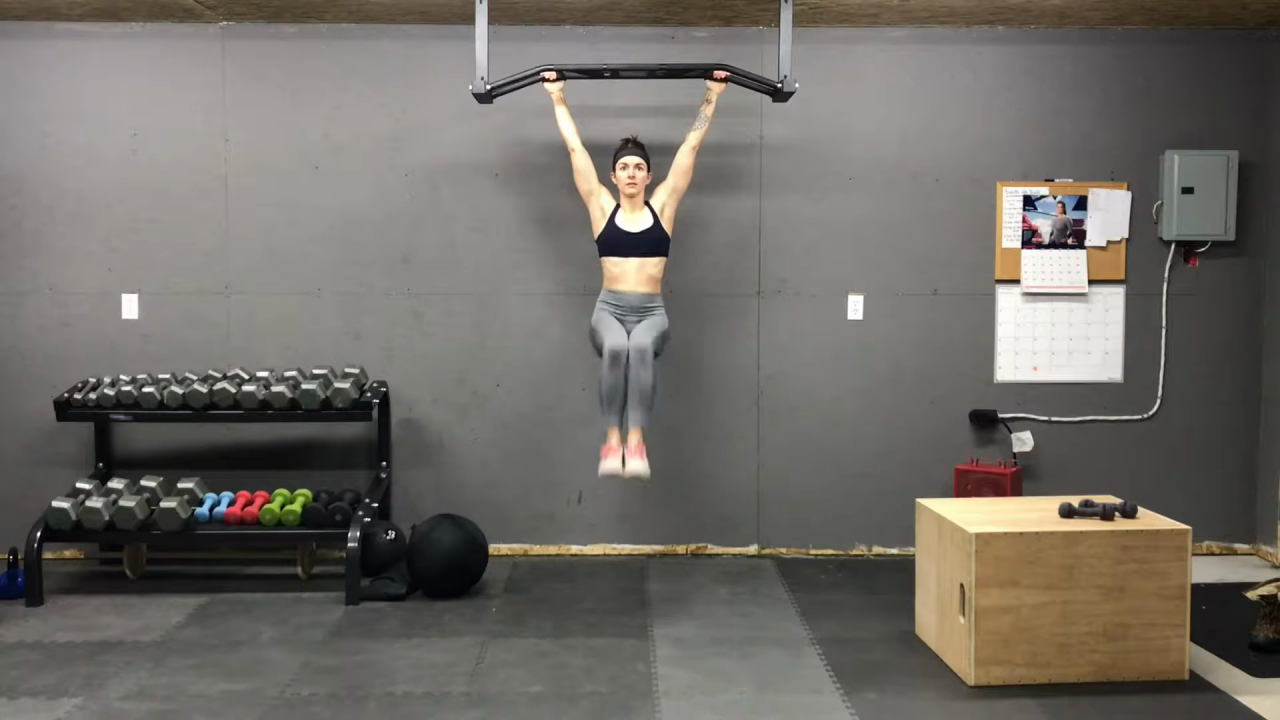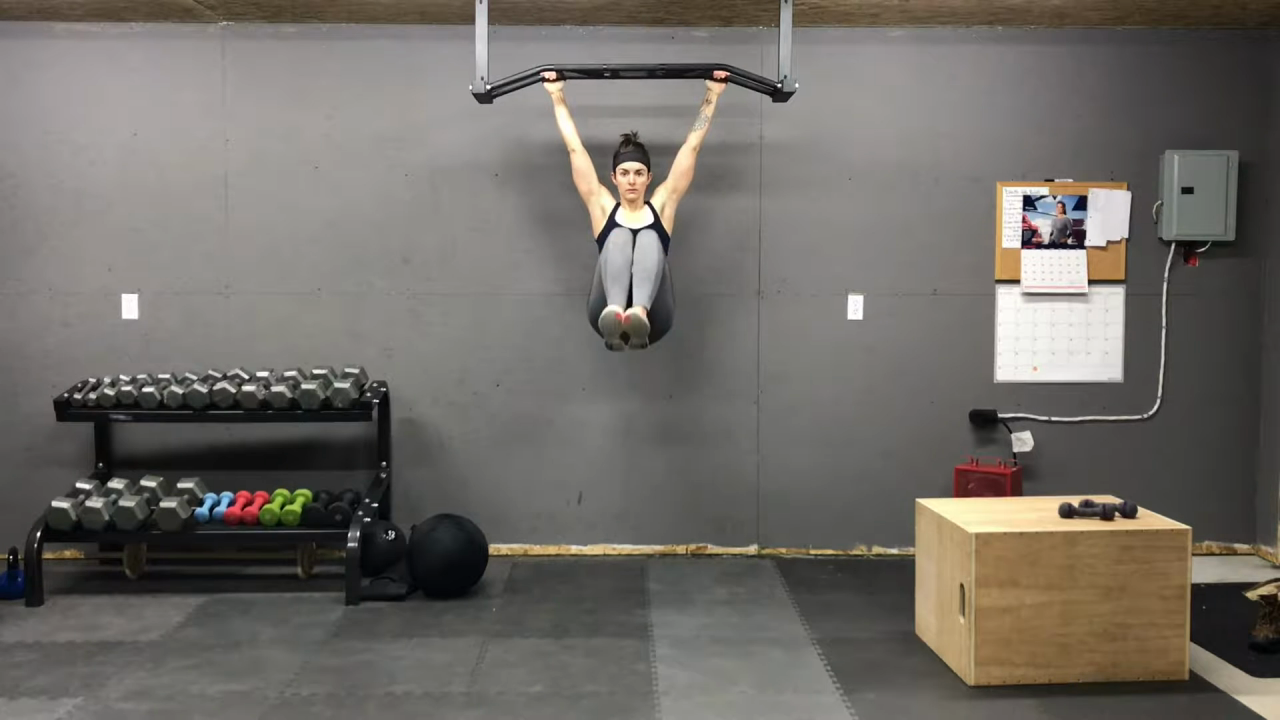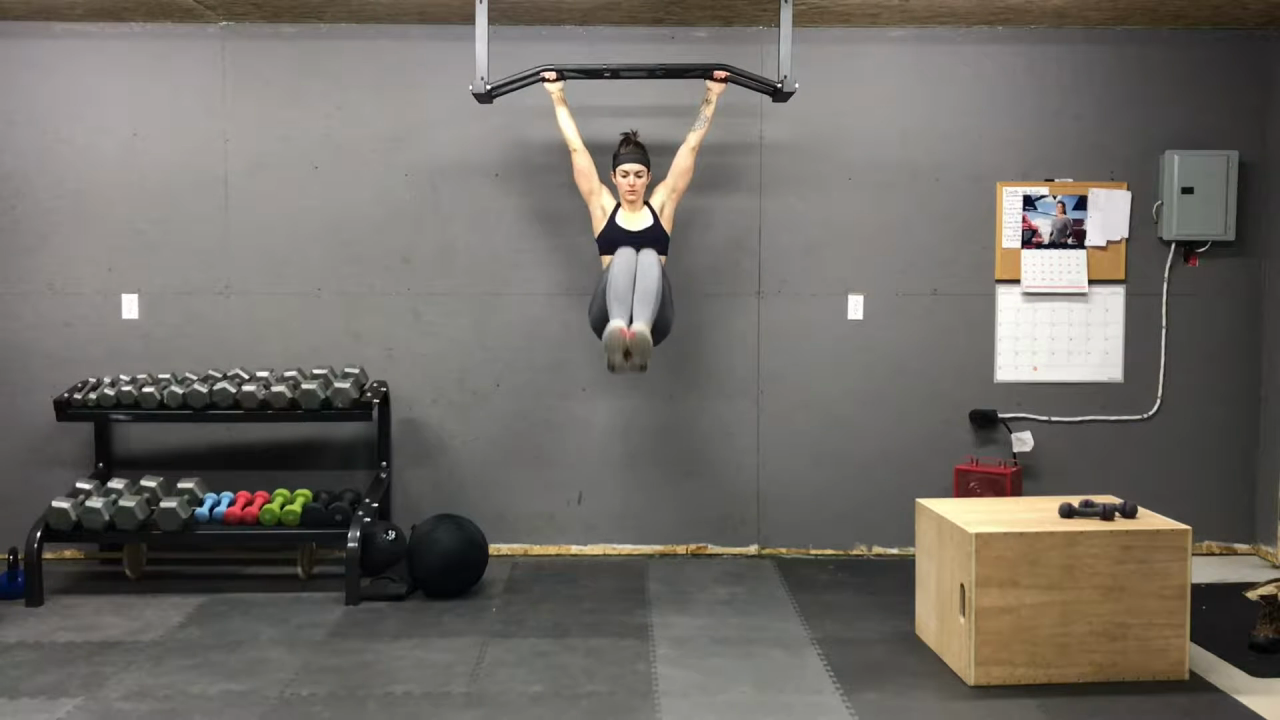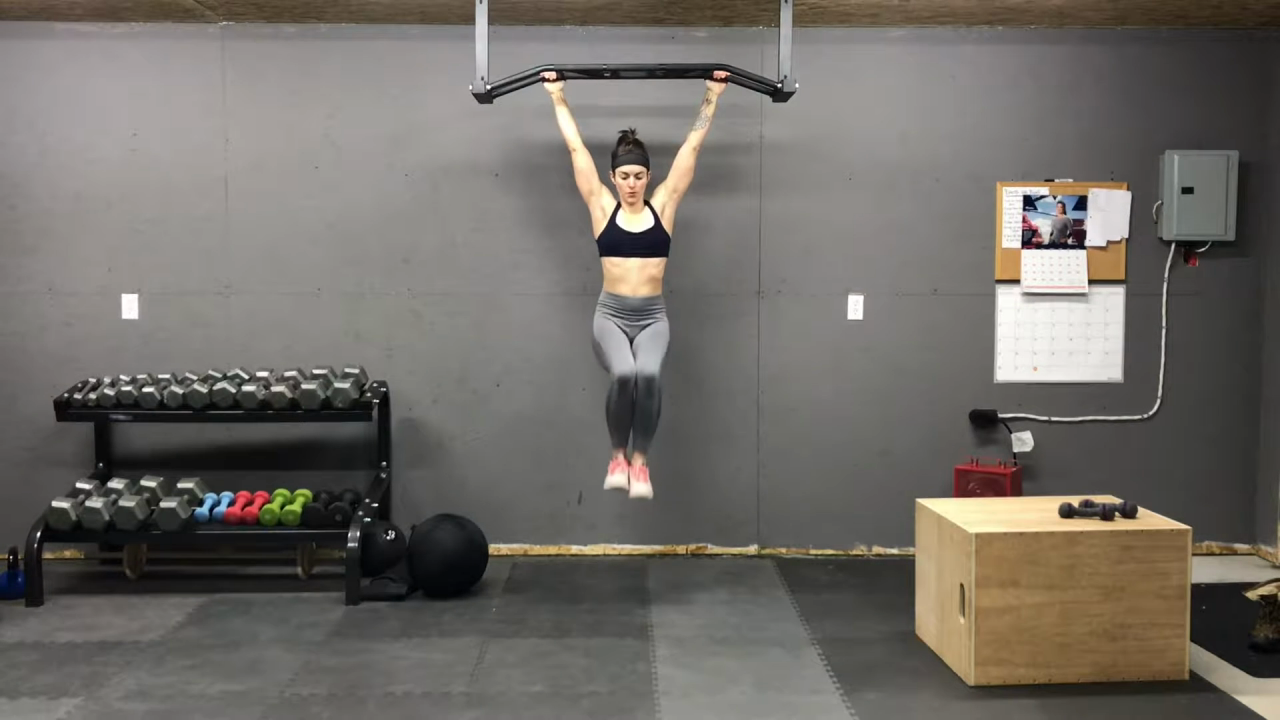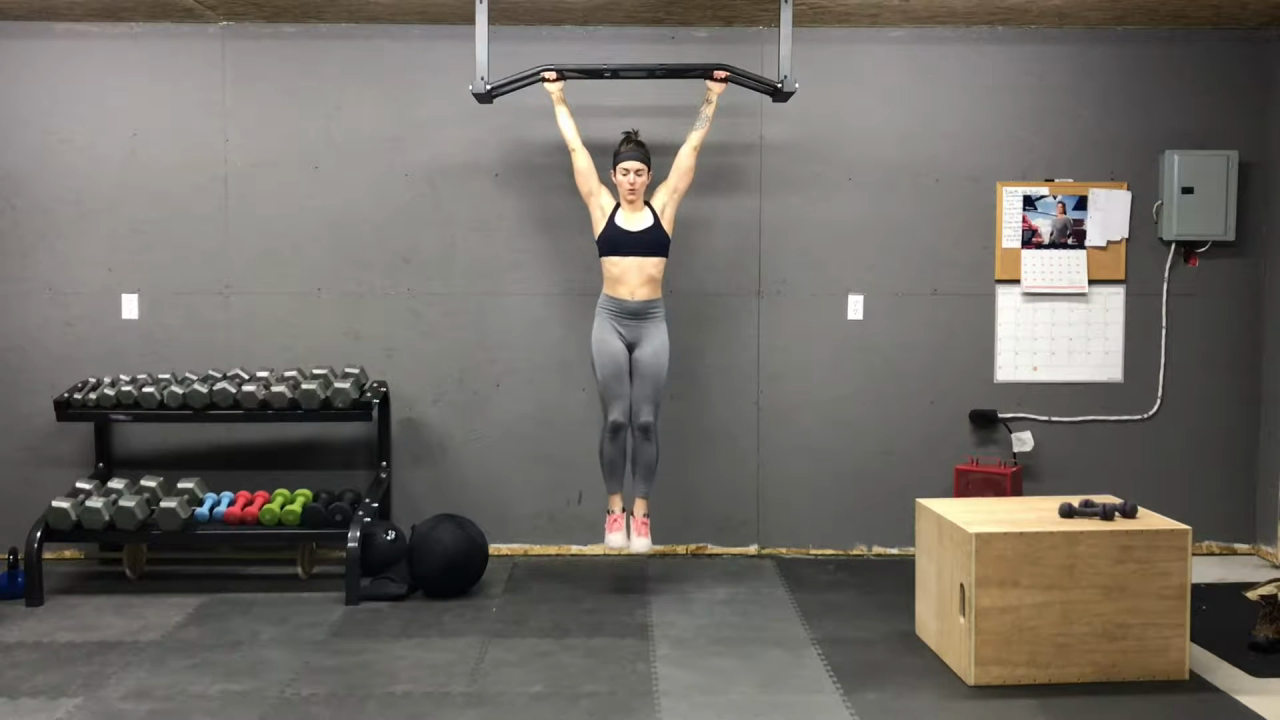
dt=0.5s
person 1, frame 1
left shoulder: (662, 204)
right shoulder: (602, 206)
left elbow: (690, 145)
right elbow: (575, 148)
left wrist: (712, 96)
right wrist: (557, 97)
left hip: (651, 315)
right hip: (610, 312)
left knee: (641, 347)
right knee: (616, 349)
left ankle: (635, 439)
right ankle: (613, 440)
person 1, frame 2
left shoulder: (663, 205)
right shoulder: (602, 206)
left elbow: (691, 147)
right elbow: (575, 148)
left wrist: (711, 96)
right wrist: (557, 96)
left hip: (654, 316)
right hip: (605, 306)
left knee: (648, 240)
right knee: (619, 238)
left ankle: (638, 315)
right ankle: (615, 314)
person 1, frame 3
left shoulder: (662, 203)
right shoulder: (602, 205)
left elbow: (691, 146)
right elbow: (576, 148)
left wrist: (711, 96)
right wrist: (558, 97)
left hip: (651, 304)
right hip: (612, 297)
left knee: (649, 260)
right knee: (624, 258)
left ankle: (641, 334)
right ankle: (618, 332)
person 1, frame 4
left shoulder: (663, 205)
right shoulder: (602, 206)
left elbow: (691, 147)
right elbow: (576, 148)
left wrist: (712, 96)
right wrist: (557, 97)
left hip: (653, 319)
right hip: (610, 316)
left knee: (648, 374)
right knee: (624, 373)
left ankle: (640, 462)
right ankle: (618, 457)
person 1, frame 5
left shoulder: (663, 206)
right shoulder: (602, 207)
left elbow: (692, 146)
right elbow: (575, 147)
left wrist: (712, 97)
right wrist: (557, 97)
left hip: (651, 323)
right hip: (610, 321)
left knee: (644, 421)
right knee: (615, 420)
left ankle: (641, 513)
right ankle: (614, 511)
